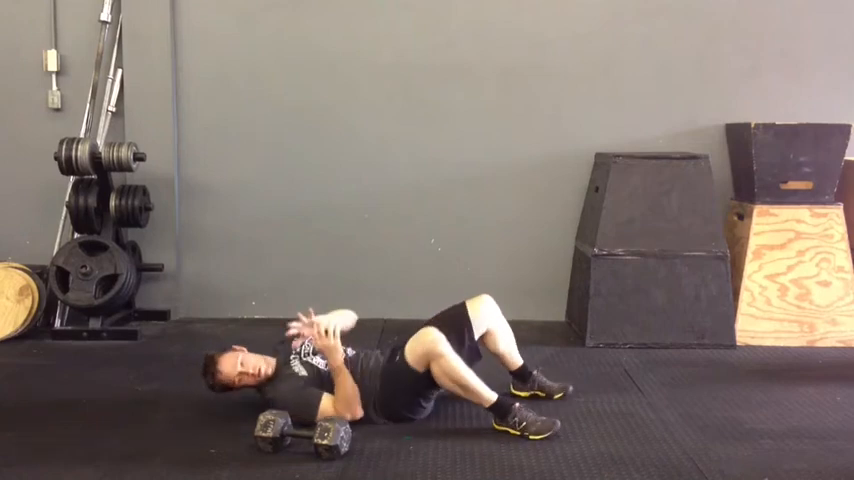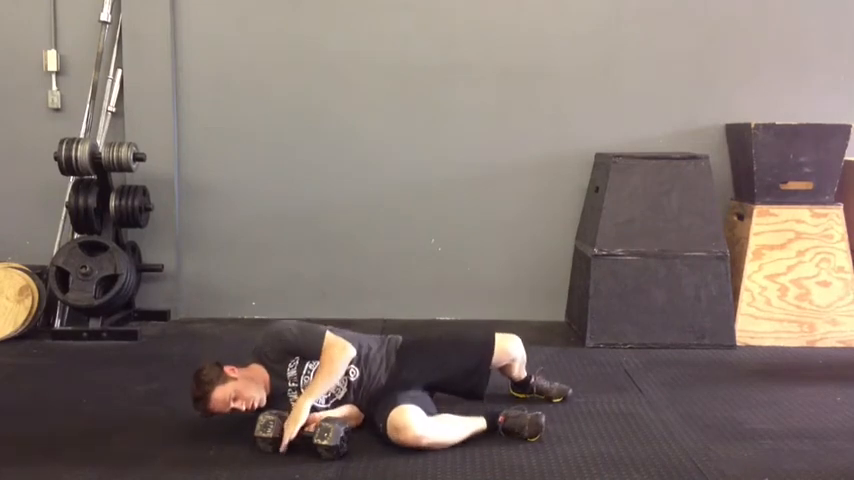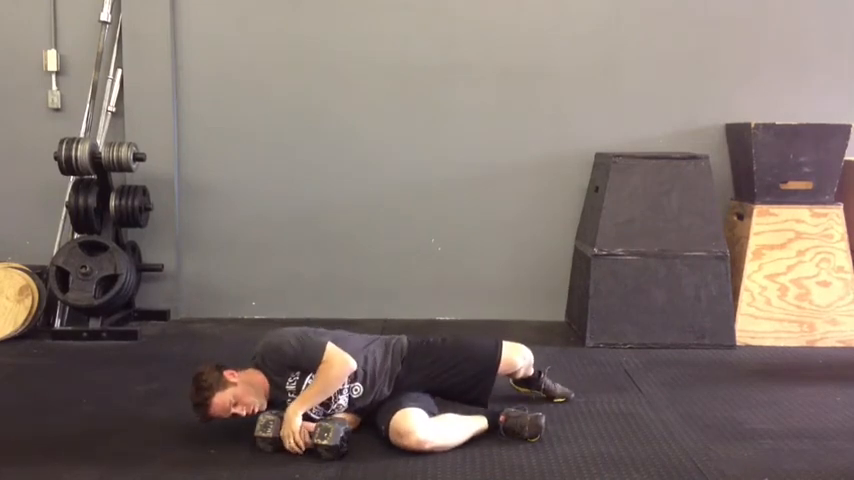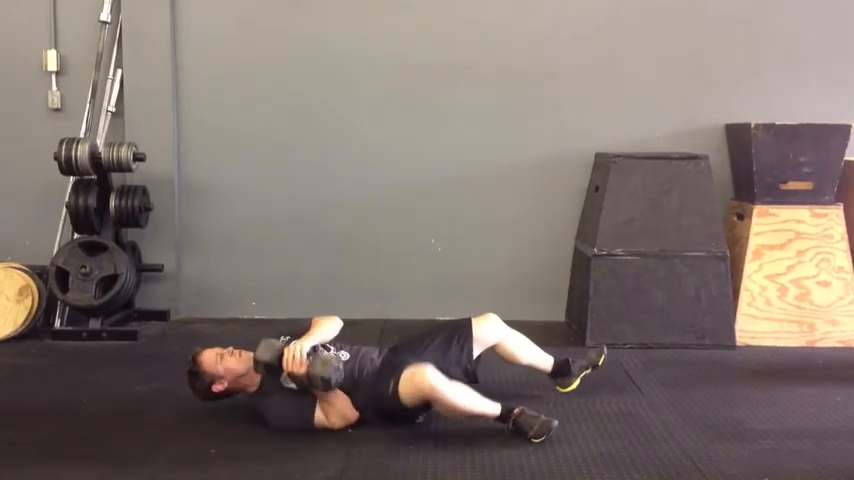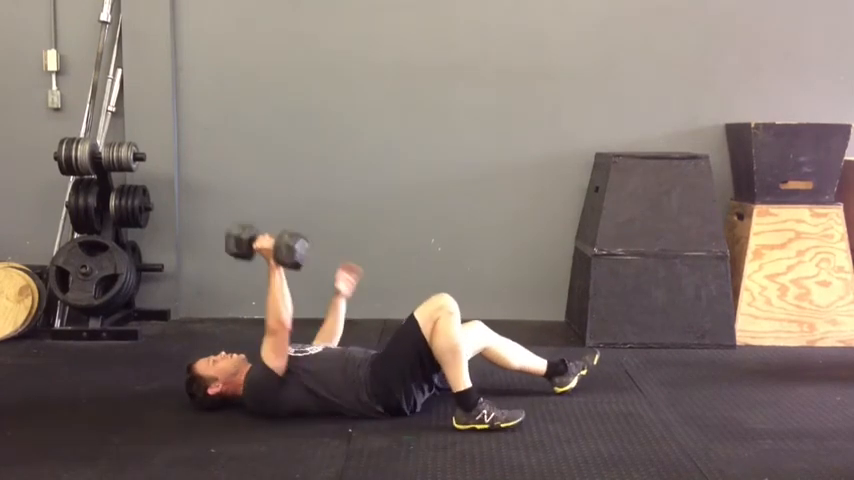
dt=1s
person 1, frame 1
left shoulder: (290, 343)
right shoulder: (281, 392)
left elbow: (350, 316)
right elbow: (352, 412)
left wrist: (322, 322)
right wrist: (334, 360)
left hip: (393, 359)
right hip: (395, 397)
left knee: (484, 305)
right knee: (430, 339)
left ankle: (525, 379)
right ankle: (506, 412)
person 1, frame 2
left shoulder: (275, 340)
right shoulder: (273, 406)
left elbow: (342, 350)
right elbow: (355, 413)
left wrist: (304, 404)
right wrist: (321, 418)
left hip: (400, 356)
right hip: (381, 398)
left knee: (511, 348)
right knee: (408, 430)
left ankle: (524, 384)
right ankle: (495, 421)
person 1, frame 3
left shoulder: (276, 348)
right shoulder: (273, 407)
left elbow: (343, 364)
right elbow: (351, 417)
left wrist: (296, 409)
right wrist: (312, 428)
left hip: (405, 359)
right hip: (385, 400)
left knee: (519, 357)
right knee: (412, 435)
left ankle: (531, 382)
right ankle: (494, 420)
person 1, frame 4
left shoulder: (276, 349)
right shoulder: (273, 405)
left elbow: (333, 322)
right elbow: (345, 415)
left wrist: (305, 341)
right wrist: (307, 378)
left hip: (391, 358)
right hip: (386, 396)
left knee: (489, 325)
right knee: (427, 381)
left ankle: (561, 371)
right ankle: (508, 415)
person 1, frame 5
left shoulder: (274, 372)
right shoulder: (261, 391)
left elbow: (322, 349)
right elbow: (280, 327)
left wrist: (339, 294)
right wrist: (275, 263)
left hip: (385, 374)
right hip: (386, 389)
left knee: (477, 331)
right knee: (443, 305)
left ankle: (557, 372)
right ankle: (471, 409)
